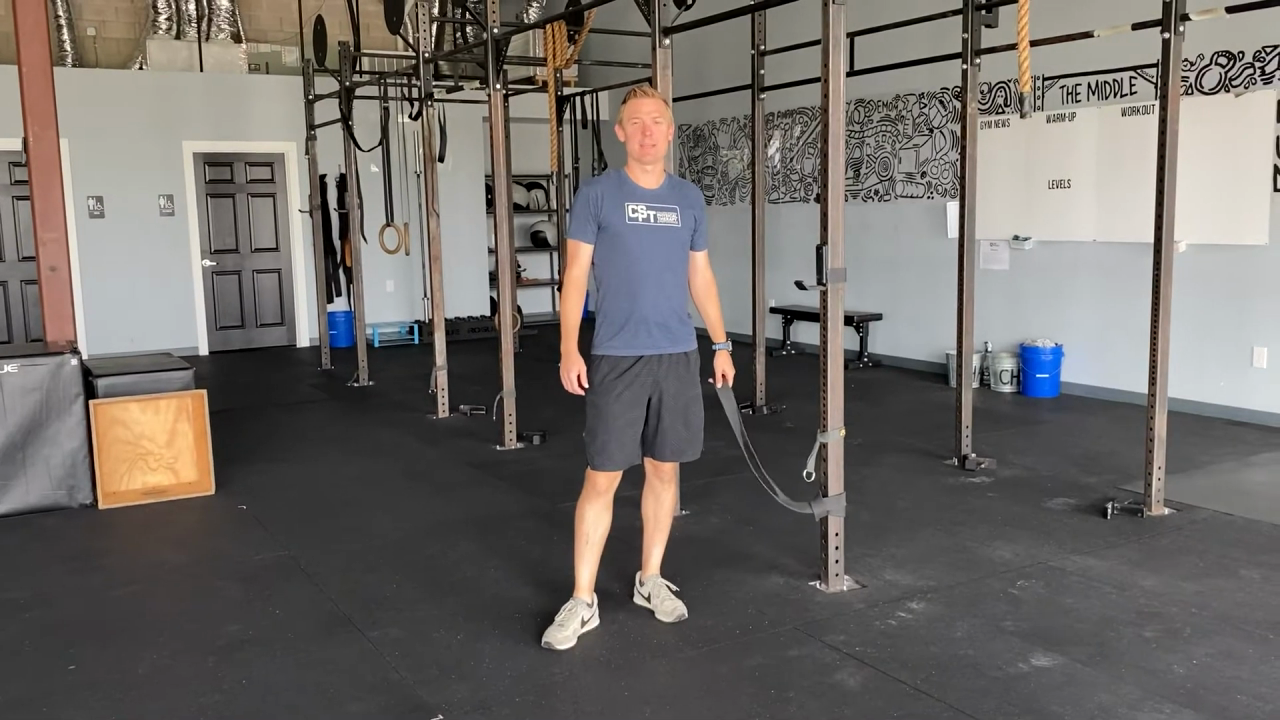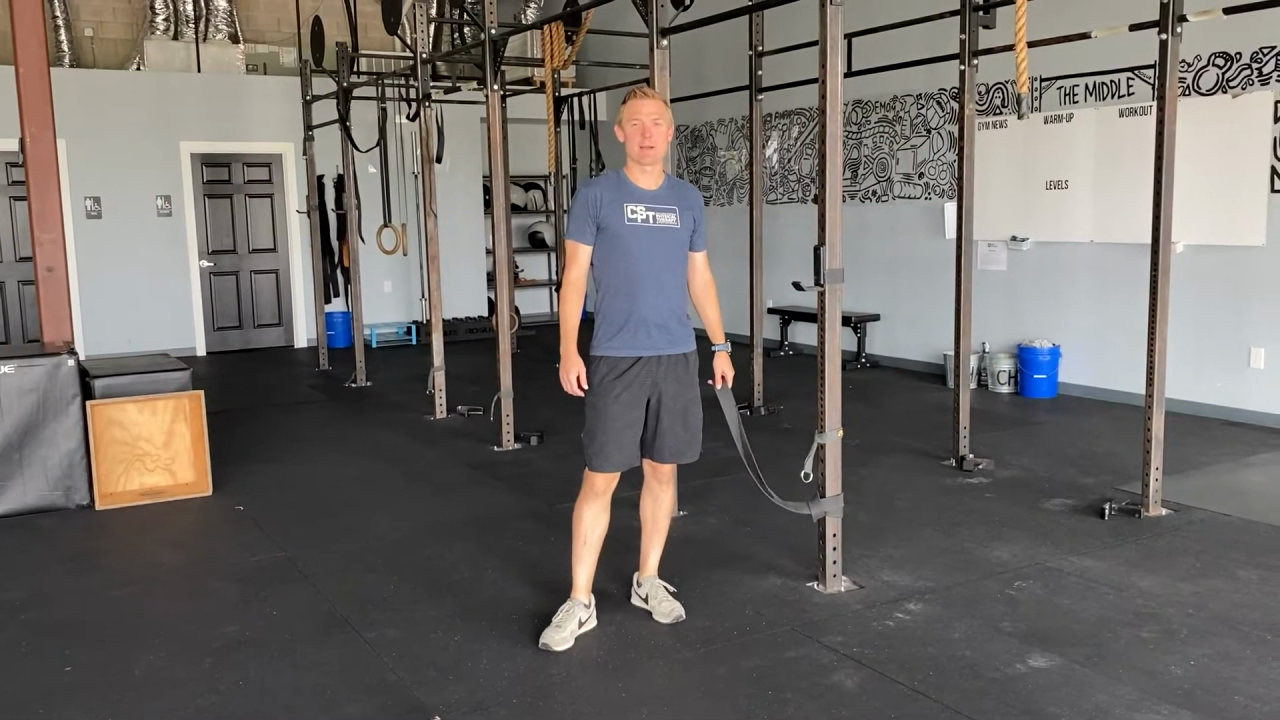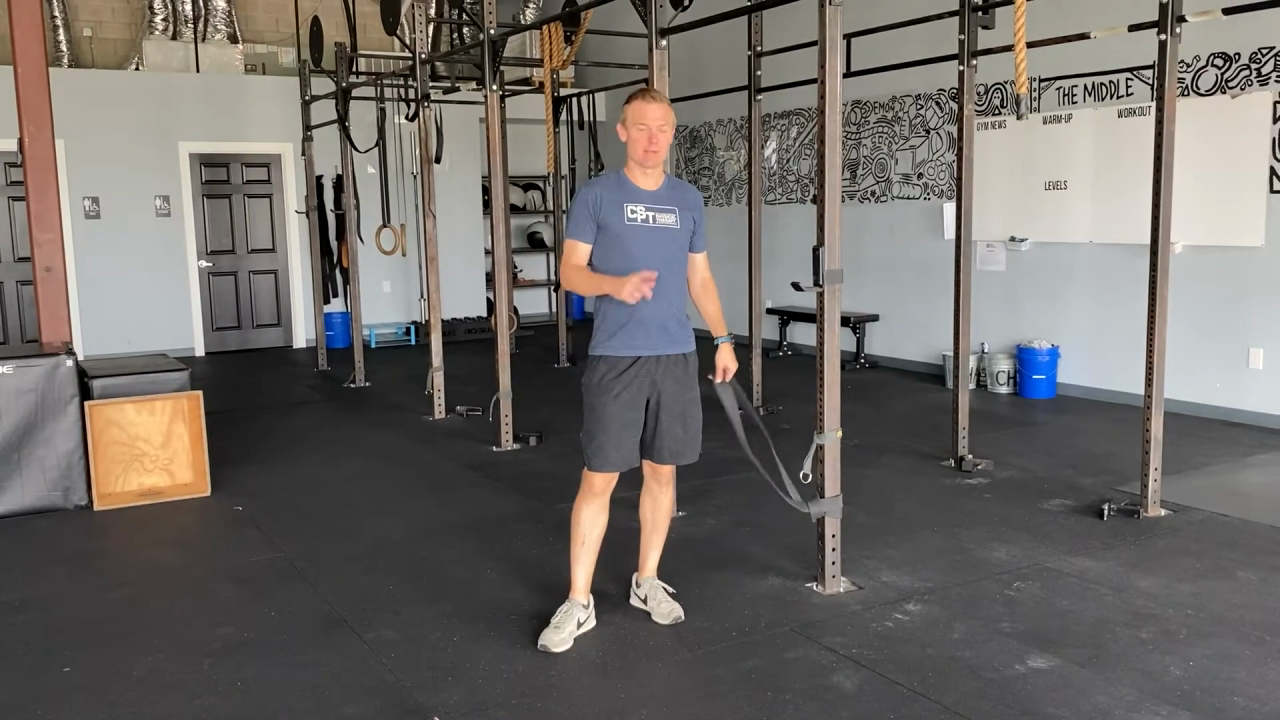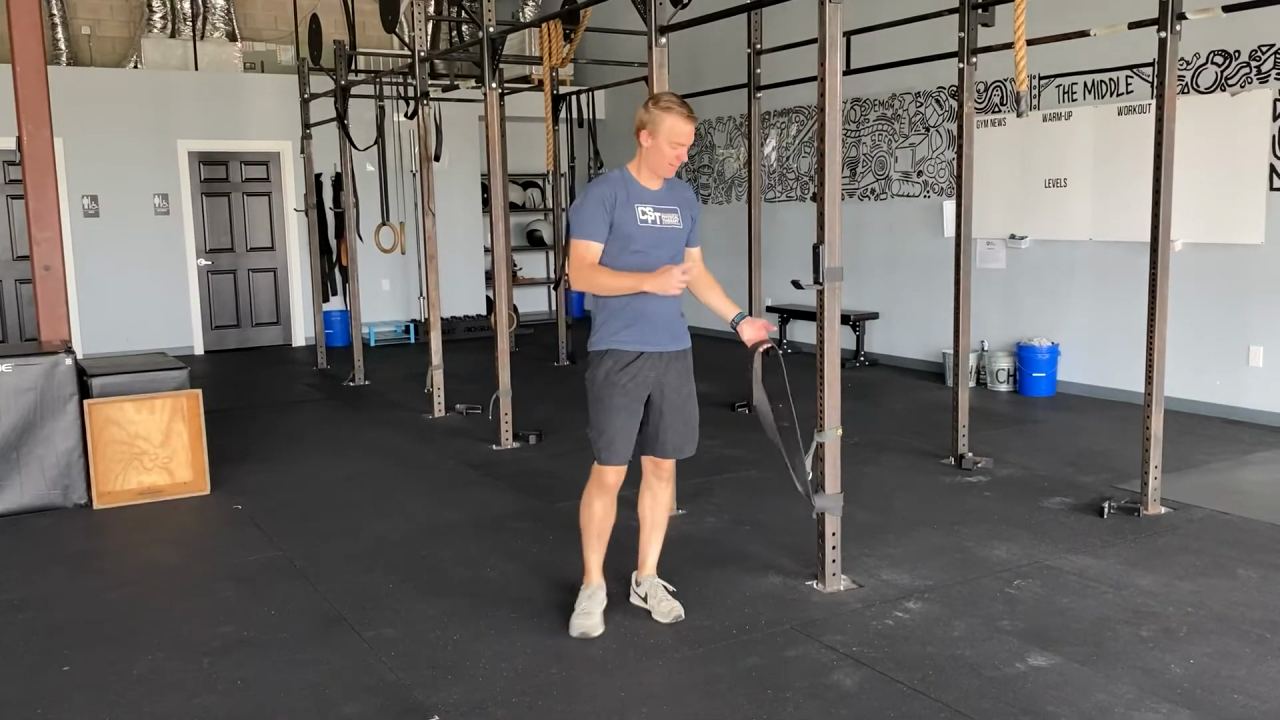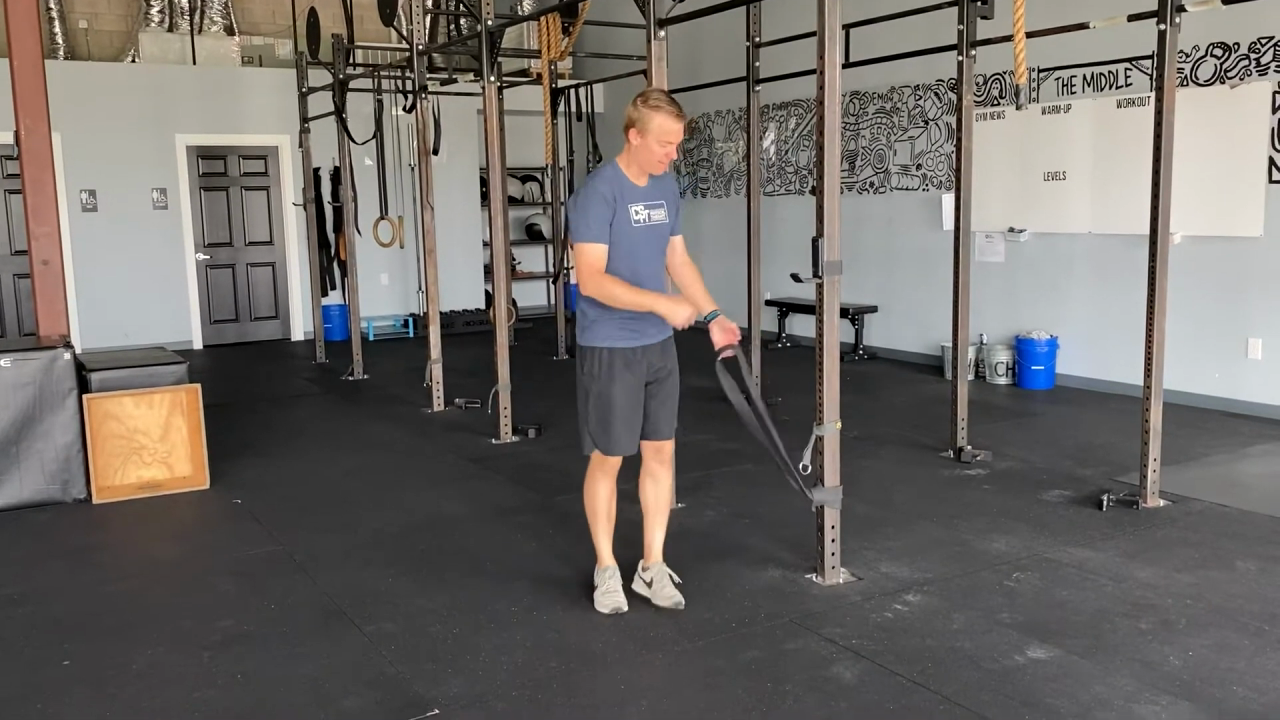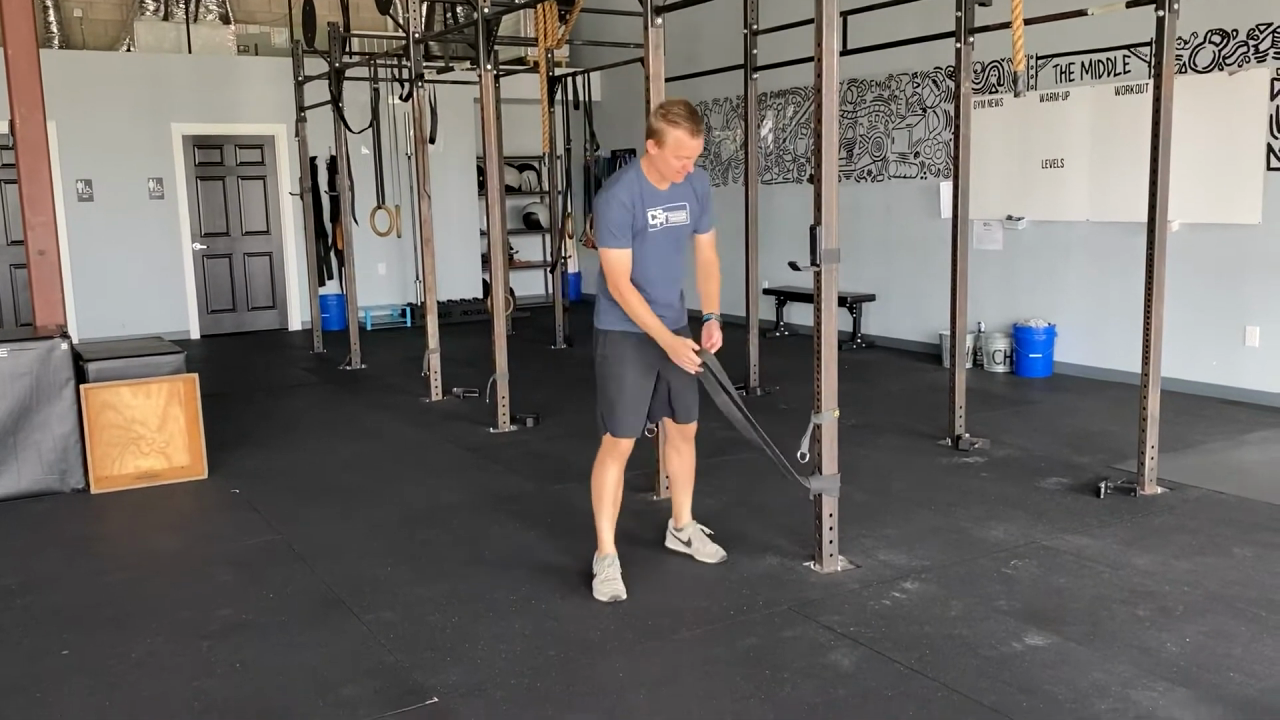
dt=0.4s
person 1, frame 1
left shoulder: (689, 198)
right shoulder: (596, 194)
left elbow: (700, 276)
right elbow: (575, 275)
left wrist: (721, 344)
right wrist: (569, 349)
left hip: (678, 355)
right hip: (616, 357)
left knee: (664, 469)
right knee: (602, 477)
left ankle: (650, 579)
right ankle: (582, 600)
person 1, frame 2
left shoulder: (688, 198)
right shoulder: (596, 195)
left elbow: (699, 276)
right elbow: (574, 275)
left wrist: (720, 345)
right wrist: (570, 351)
left hip: (678, 356)
right hip: (614, 359)
left knee: (662, 470)
right knee: (600, 478)
left ankle: (648, 580)
right ankle: (580, 601)
person 1, frame 3
left shoulder: (688, 199)
right shoulder: (596, 195)
right elbow: (570, 272)
left wrist: (723, 339)
right wrist: (611, 285)
left hip: (677, 356)
right hip: (616, 358)
left knee: (662, 471)
right knee: (599, 478)
left ankle: (647, 581)
right ankle: (577, 602)
person 1, frame 4
left shoulder: (684, 198)
right shoulder: (602, 194)
right elbow: (581, 274)
left wrist: (740, 318)
right wrist: (650, 281)
left hip: (674, 352)
right hip: (618, 354)
left knee: (662, 467)
right knee: (608, 470)
left ankle: (646, 578)
right ankle: (591, 585)
person 1, frame 5
left shoulder: (667, 186)
right shoulder: (598, 192)
right elbow: (591, 279)
left wrist: (712, 316)
right wrist: (662, 304)
left hip: (657, 344)
right hip: (608, 347)
left knee: (660, 452)
right knee: (608, 459)
left ankle: (652, 567)
right ankle: (606, 568)
person 1, frame 6
left shoulder: (697, 185)
right shoulder: (618, 196)
left elbow: (705, 253)
right elbow: (619, 284)
left wrist: (711, 316)
right wrist: (667, 341)
left hip: (676, 326)
right hip: (625, 331)
left knee: (683, 430)
right knee: (620, 442)
left ankle: (682, 526)
right ankle: (606, 555)
